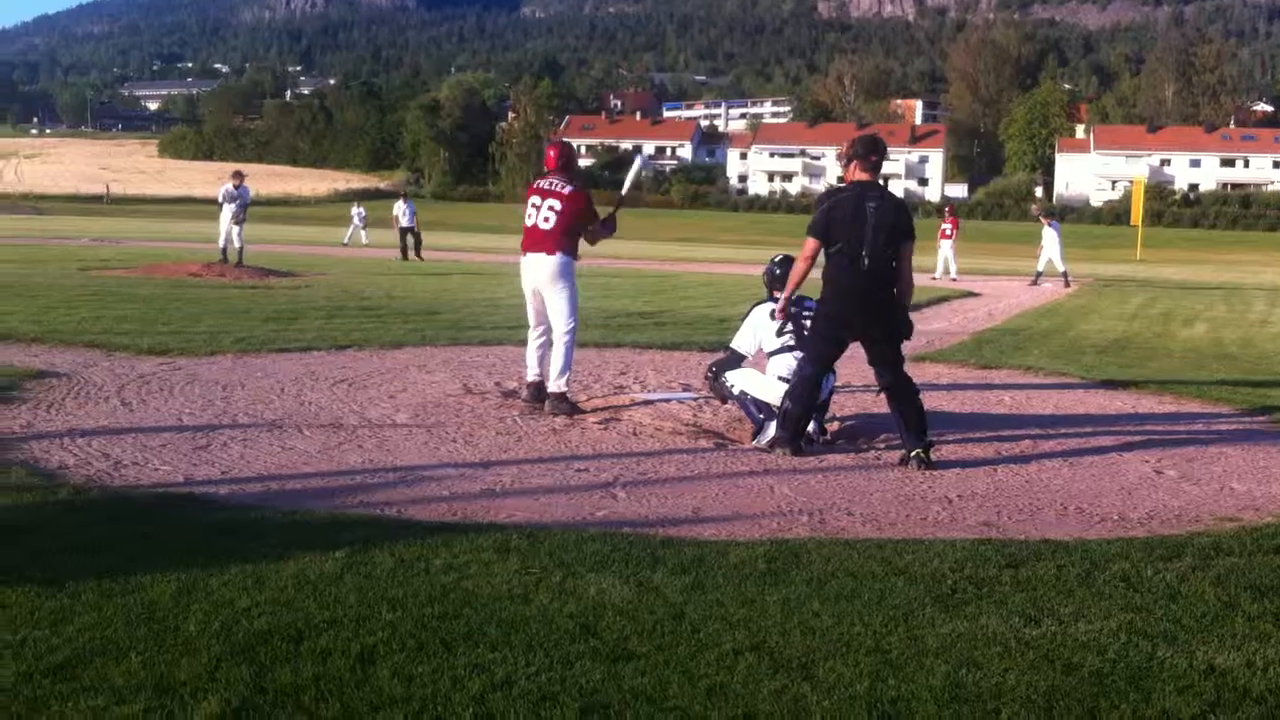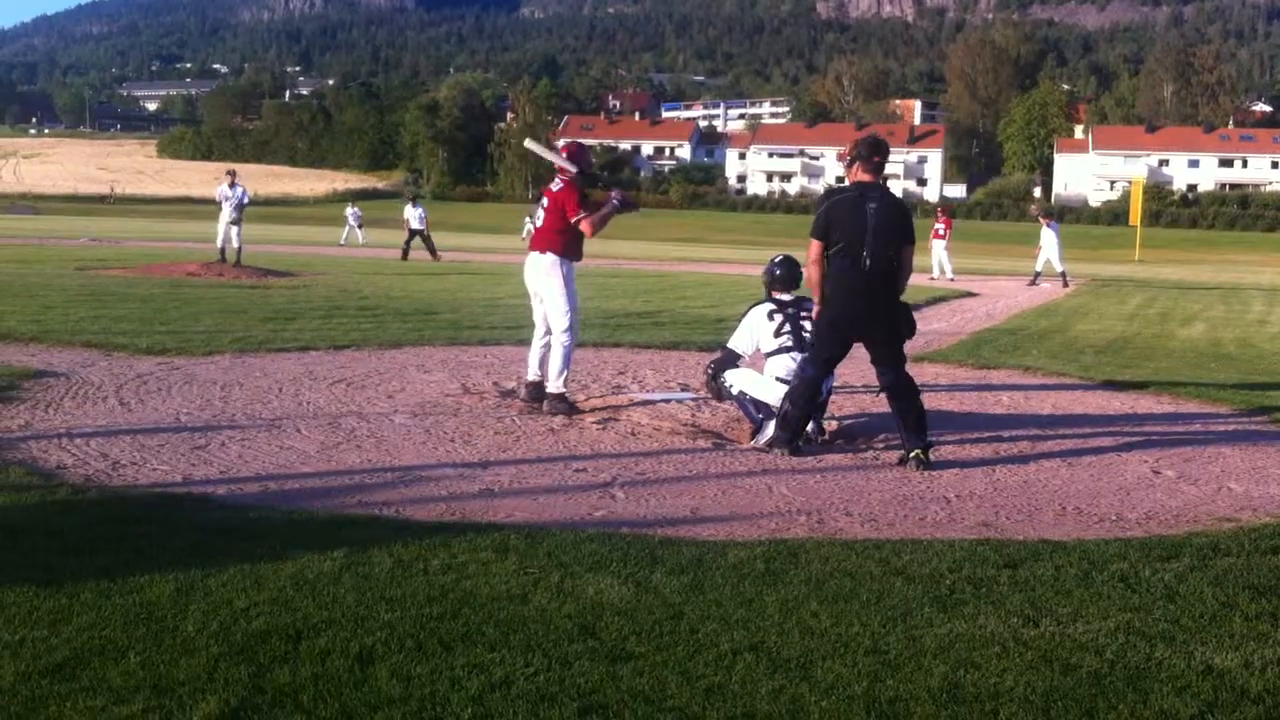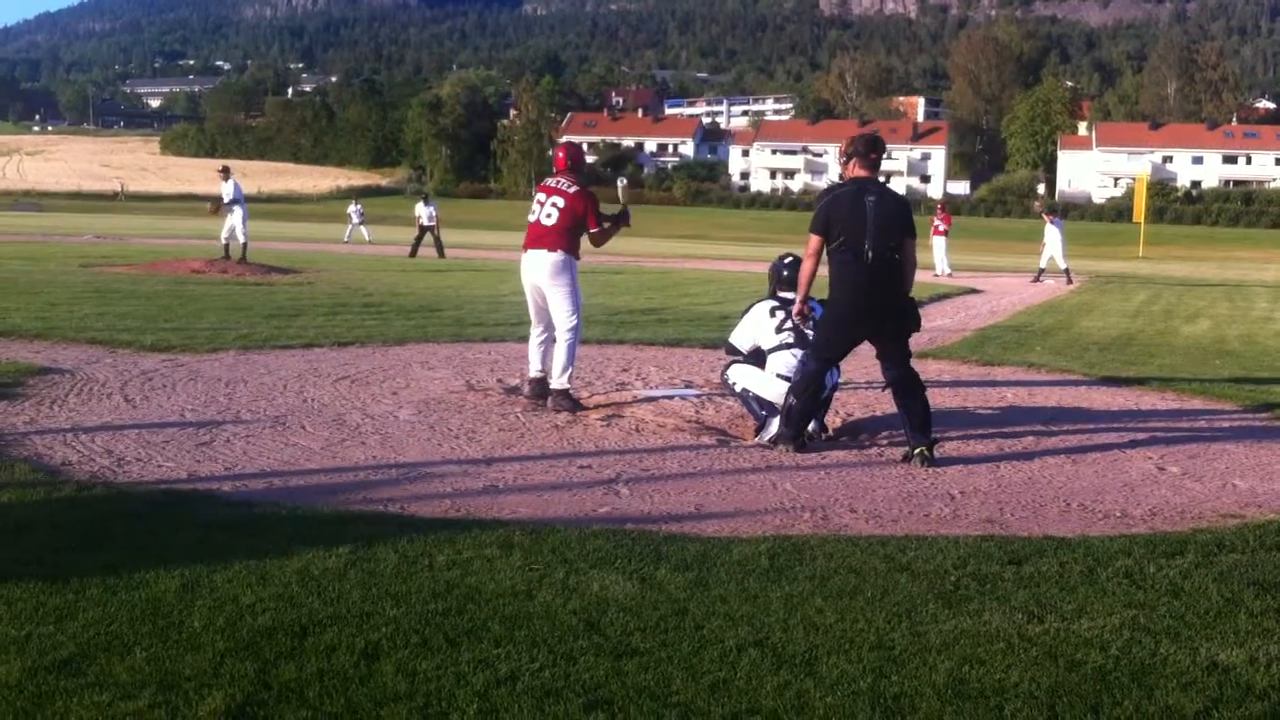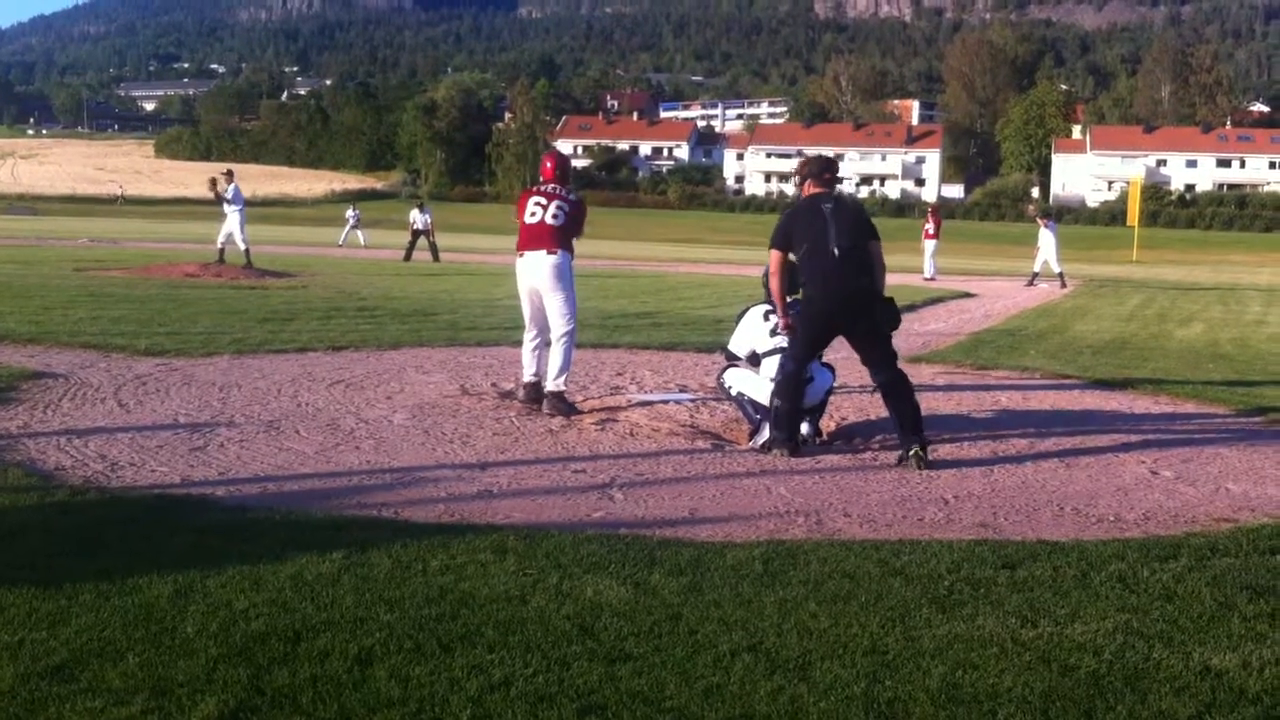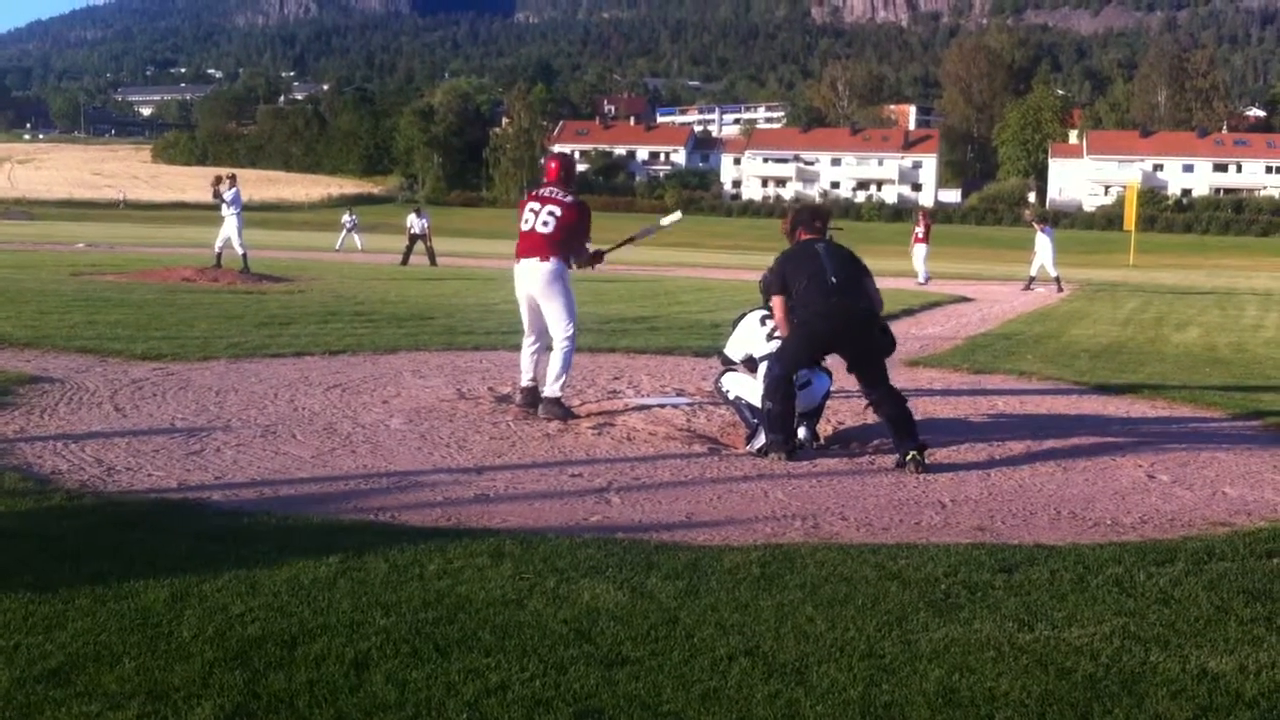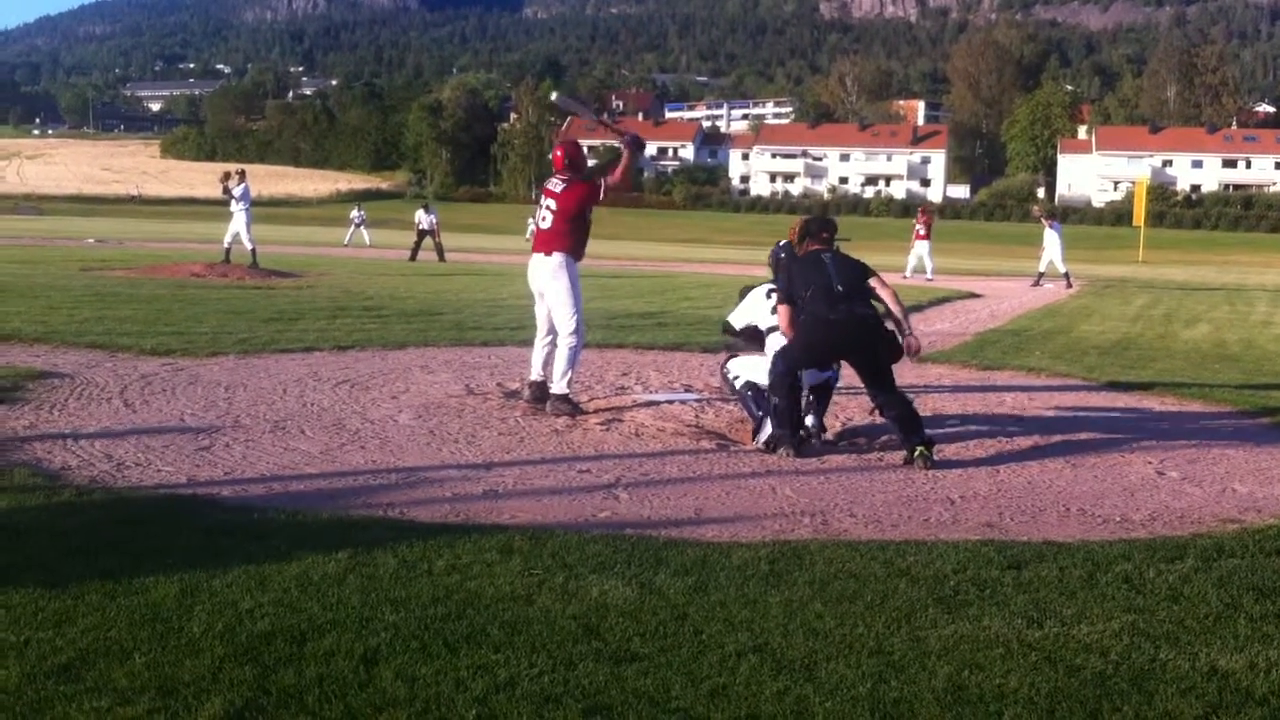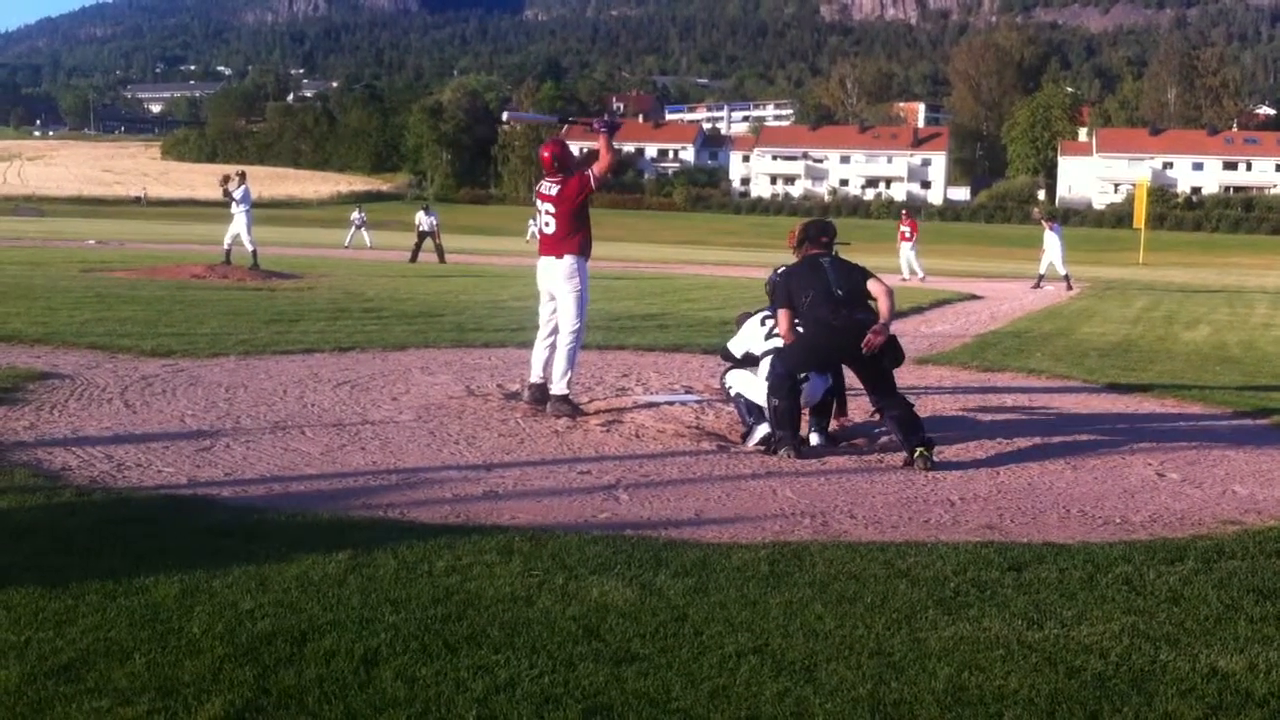
dt=0.4s
person 1, frame 1
left shoulder: (833, 202)
right shoulder: (897, 207)
left elbow: (807, 257)
right elbow: (903, 267)
left wrist: (785, 296)
right wrist: (903, 311)
left hip: (837, 305)
right hip: (880, 306)
left knee: (811, 369)
right knee: (893, 375)
left ankle: (785, 437)
right ankle: (918, 448)
person 1, frame 2
left shoulder: (834, 202)
right shoulder: (898, 208)
left elbow: (815, 259)
right elbow: (905, 267)
left wrist: (819, 302)
left hip: (840, 306)
right hip: (883, 307)
left knee: (813, 370)
right knee: (895, 375)
left ankle: (784, 437)
right ankle: (917, 448)
person 1, frame 3
left shoulder: (833, 198)
right shoulder: (897, 203)
left elbow: (812, 254)
right elbow: (909, 260)
left wrist: (801, 298)
right wrist: (900, 300)
left hip: (846, 301)
right hip: (888, 301)
left knee: (815, 364)
right knee: (900, 371)
left ankle: (788, 434)
right ankle: (921, 445)
person 1, frame 4
left shoulder: (793, 214)
right shoulder: (855, 210)
left elbow: (775, 270)
right elbow: (878, 263)
left wrist: (783, 314)
right wrist: (875, 303)
left hip: (819, 301)
right hip: (862, 298)
left knee: (793, 366)
right knee: (887, 371)
left ankle: (782, 439)
right ankle: (914, 445)
person 1, frame 5
left shoulder: (786, 259)
right shoulder: (845, 254)
left elbow: (780, 316)
right elbow: (876, 301)
left wrist: (796, 348)
right wrist: (854, 346)
left hip: (816, 322)
right hip: (859, 320)
left knee: (779, 371)
right knee: (878, 388)
left ankle: (778, 444)
right ankle: (911, 450)
person 1, frame 6
left shoulder: (792, 268)
right shoulder: (853, 264)
left elbow: (786, 326)
right elbow: (886, 293)
left wrist: (806, 352)
right wrist: (906, 332)
left hip: (823, 329)
right hip: (865, 328)
left knee: (783, 366)
right knee: (885, 390)
left ankle: (785, 440)
right ankle: (919, 446)
person 1, frame 7
left shoulder: (791, 273)
right shoulder: (851, 268)
left elbow: (786, 330)
right elbow: (883, 291)
left wrist: (803, 356)
right wrist: (883, 325)
left hip: (823, 334)
right hip: (863, 334)
left knee: (782, 369)
right knee: (886, 394)
left ankle: (786, 442)
right ankle: (919, 447)
person 2, frame 1
left shoulder: (534, 188)
right shoulder: (578, 194)
right elbow: (592, 237)
right wrist: (607, 225)
left hip: (529, 262)
right hip: (556, 263)
left knee: (538, 328)
right knee: (563, 330)
left ankle: (533, 386)
right ankle: (556, 395)
person 2, frame 2
left shoulder: (557, 186)
right shoulder: (570, 189)
left elbow: (588, 211)
right elbow: (589, 228)
left wrist: (614, 203)
right wrist: (613, 204)
left hip: (535, 262)
right hip: (553, 264)
left knee: (544, 329)
right knee: (563, 331)
left ankle: (532, 385)
right ankle: (555, 395)
person 2, frame 3
left shoulder: (543, 186)
right shoulder: (583, 195)
right elbow: (597, 240)
left wrist: (607, 216)
right wrist: (618, 222)
left hip: (529, 259)
right hip: (556, 262)
left knee: (541, 326)
right knee: (567, 328)
left ankle: (535, 382)
right ankle: (559, 392)
person 2, frame 4
left shoulder: (527, 196)
right shoulder: (575, 203)
left hip: (525, 262)
right hip: (554, 262)
left knee: (534, 329)
right knee: (563, 332)
left ankle: (530, 386)
right ankle: (554, 394)
person 2, frame 5
left shoulder: (530, 198)
right shoulder: (577, 206)
right elbow: (578, 252)
right wrist: (592, 258)
left hip: (523, 268)
right hip: (549, 269)
left knee: (534, 334)
right knee: (563, 336)
left ankle: (527, 390)
right ankle: (550, 399)
person 2, frame 6
left shoulder: (550, 185)
right shoulder: (580, 189)
left elbow: (602, 181)
right elbow: (616, 181)
left wrist: (625, 153)
right wrist: (629, 151)
left hip: (538, 263)
right hip: (558, 264)
left knee: (546, 330)
right knee: (570, 332)
left ankle: (536, 386)
right ankle: (558, 396)
person 2, frame 7
left shoulder: (542, 187)
right shoulder: (573, 187)
left elbow: (582, 166)
right elbow: (606, 163)
left wrist: (599, 139)
right wrist: (604, 133)
left hip: (545, 265)
right hip: (568, 266)
left knee: (547, 330)
right knee: (569, 333)
left ankle: (536, 386)
right ankle: (558, 396)
person 3, frame 1
left shoulder: (763, 311)
right shoulder: (813, 307)
left elbow: (735, 356)
left wrist: (714, 370)
left hip: (781, 391)
right hip: (817, 391)
left knee: (728, 375)
right knee: (827, 374)
left ankle: (769, 424)
right ankle: (813, 423)
person 3, frame 2
left shoulder: (760, 312)
right shoulder: (812, 308)
left elbow: (731, 355)
left wrist: (712, 369)
left hip: (779, 392)
left knee: (727, 375)
left ankle: (767, 424)
right ankle: (811, 423)
person 3, frame 3
left shoulder: (762, 309)
right shoulder: (815, 306)
left elbow: (732, 349)
left wrist: (764, 355)
left hip: (781, 389)
left knee: (732, 371)
right knee: (831, 367)
left ankle: (771, 420)
right ankle: (814, 420)
person 3, frame 4
left shoulder: (756, 313)
left elbow: (732, 355)
left hip: (774, 393)
right hip: (811, 393)
left knee: (727, 375)
right knee: (827, 371)
left ankle: (766, 424)
right ankle: (808, 424)
person 3, frame 5
left shoulder: (754, 318)
left elbow: (727, 359)
right hip: (808, 397)
left knee: (725, 380)
right knee: (823, 375)
left ankle: (762, 429)
right ankle: (805, 428)
person 3, frame 6
left shoulder: (762, 292)
left elbow: (729, 328)
right hip: (815, 369)
left knee: (731, 367)
right knee: (831, 367)
left ankle: (767, 422)
right ankle: (813, 419)
person 3, frame 7
left shoulder: (758, 319)
left elbow: (727, 354)
right wrist: (841, 403)
right hip: (809, 393)
left knee: (730, 376)
right knee: (829, 376)
left ankle: (758, 427)
right ankle: (818, 433)
